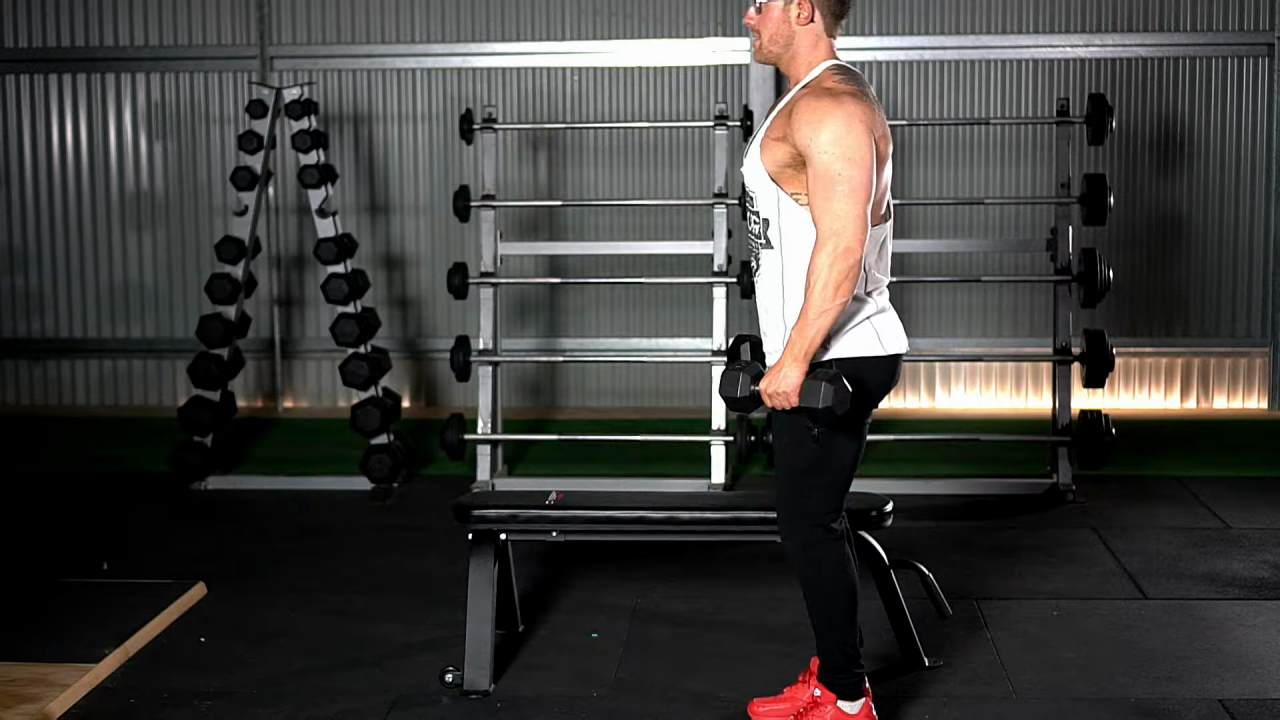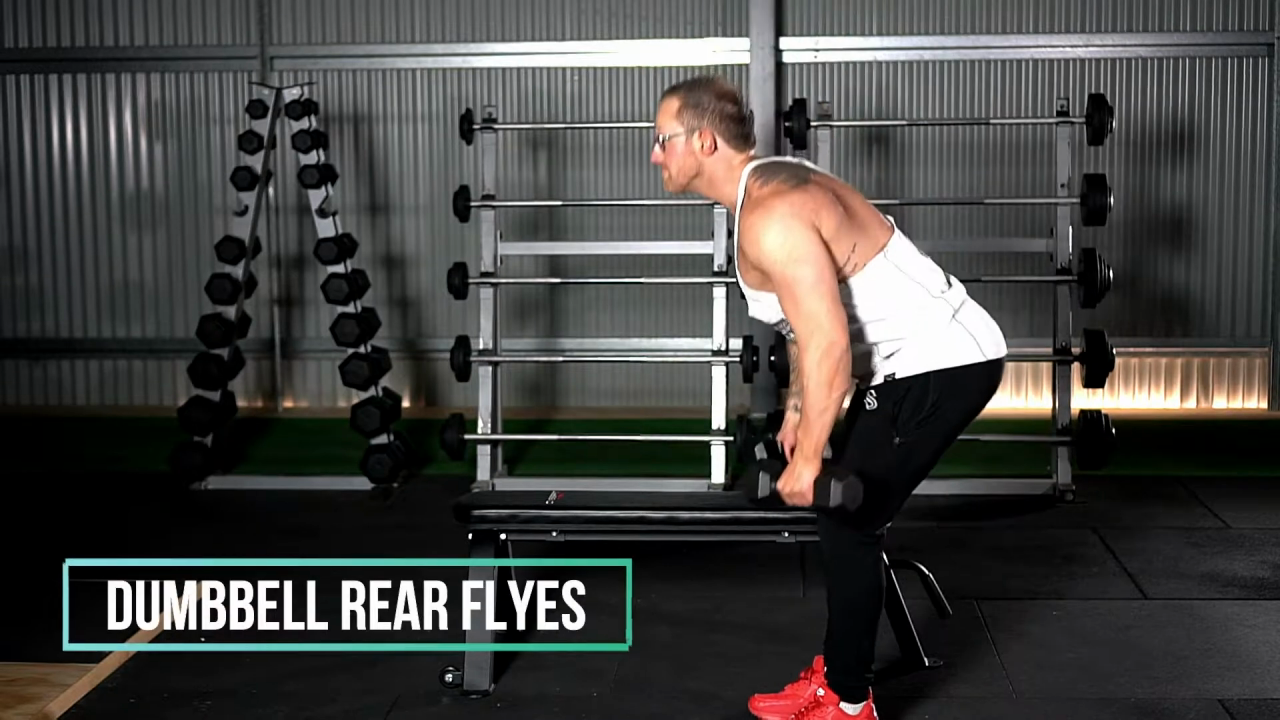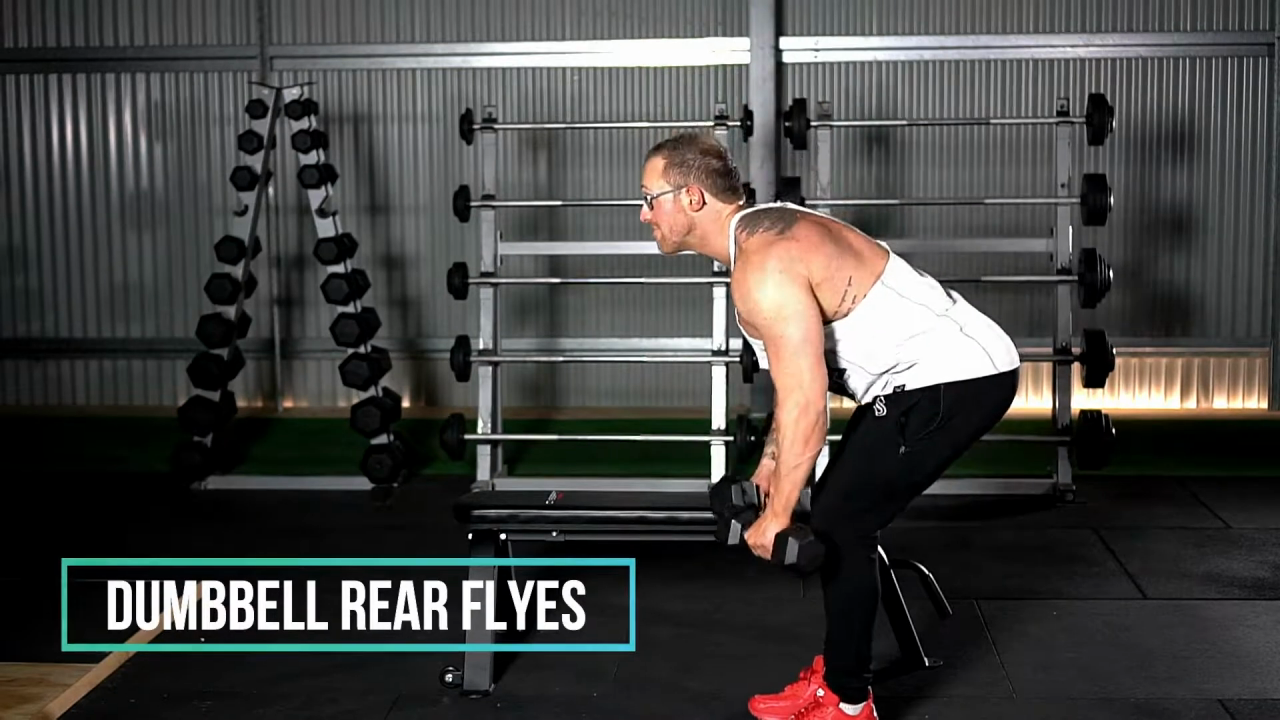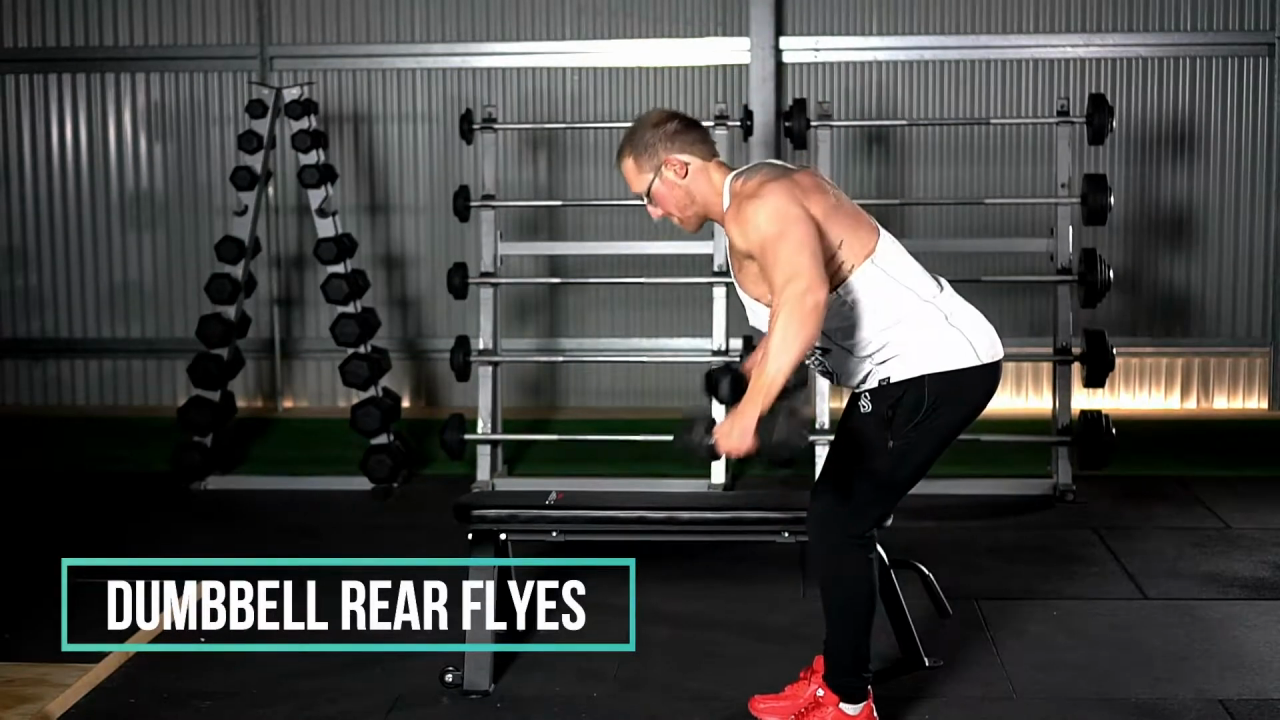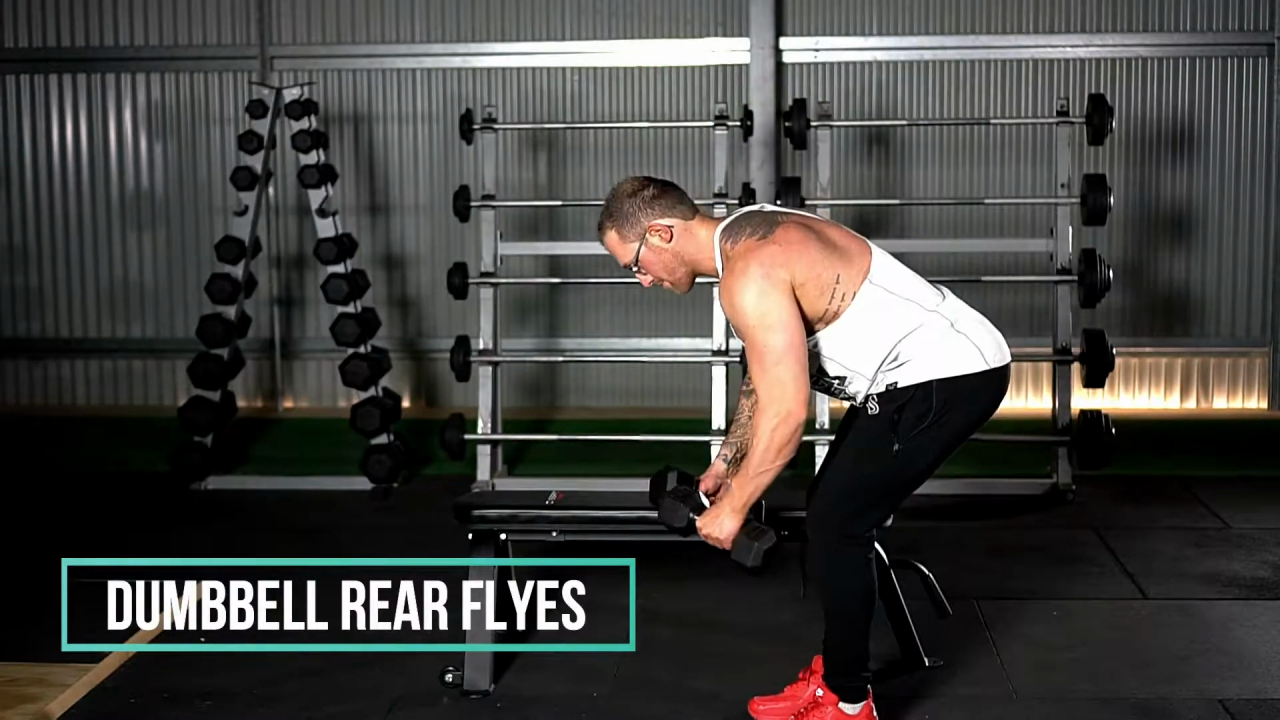
dt=1s
person 1, frame 1
left shoulder: (830, 108)
right shoulder: (818, 100)
left elbow: (843, 248)
left wrist: (794, 359)
left hip: (833, 359)
right hip: (825, 354)
left knee: (808, 524)
right knee: (811, 521)
person 1, frame 2
left shoulder: (768, 216)
right shoulder: (772, 189)
left elbow: (829, 343)
right elbow: (815, 322)
left wrist: (808, 458)
right wrist: (796, 412)
left hip: (941, 365)
right hip: (929, 356)
left knee: (849, 522)
right knee: (845, 515)
person 1, frame 3
left shoulder: (762, 266)
right shoulder: (763, 235)
left elbow: (806, 398)
right elbow: (797, 373)
left wrist: (777, 514)
right wrist: (771, 460)
left hip: (956, 379)
right hip: (943, 368)
left knee: (840, 524)
right knee: (836, 510)
person 1, frame 4
left shoulder: (754, 206)
right shoulder: (758, 194)
left elbow: (806, 293)
left wrist: (750, 411)
right wrist: (763, 360)
left hip: (936, 368)
right hip: (923, 361)
left knee: (836, 523)
right knee: (837, 515)
person 1, frame 5
left shoulder: (750, 274)
right shoulder: (749, 240)
left elbow: (787, 410)
right elbow: (766, 375)
left wrist: (734, 507)
right wrist: (727, 461)
left hip: (946, 375)
right hip: (937, 367)
left knee: (835, 524)
right knee: (834, 516)
right ankle: (836, 676)
